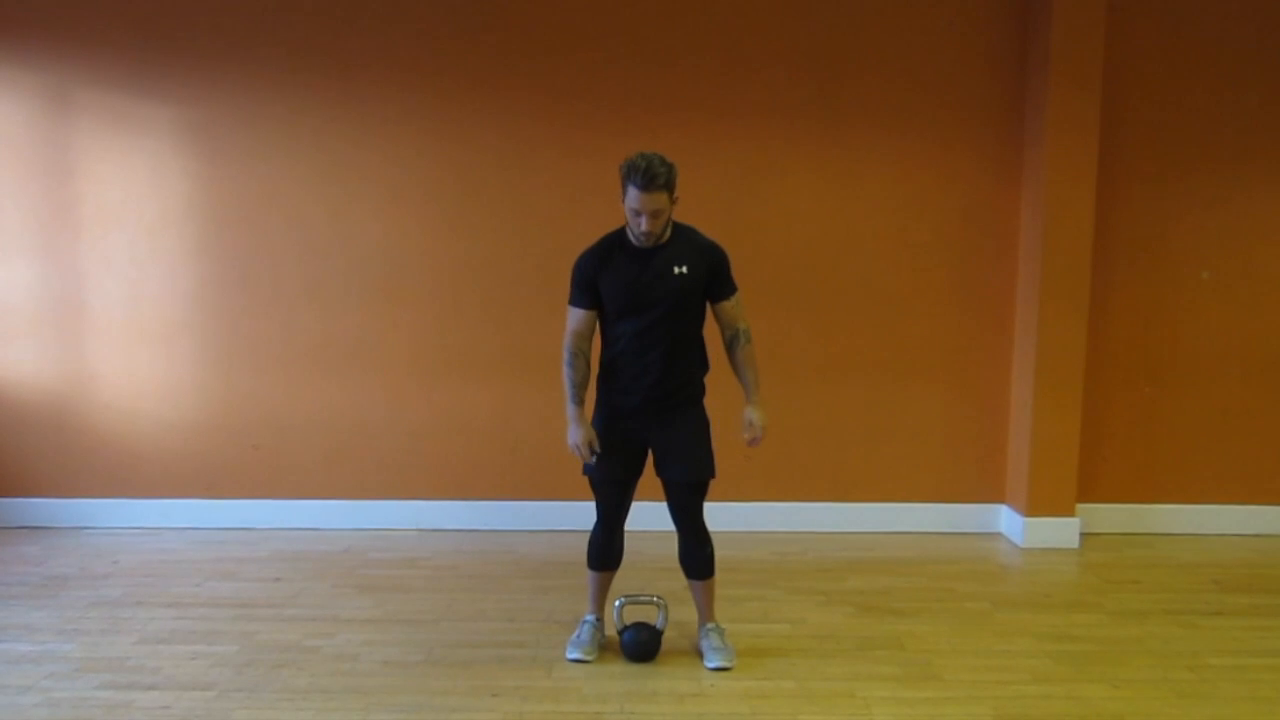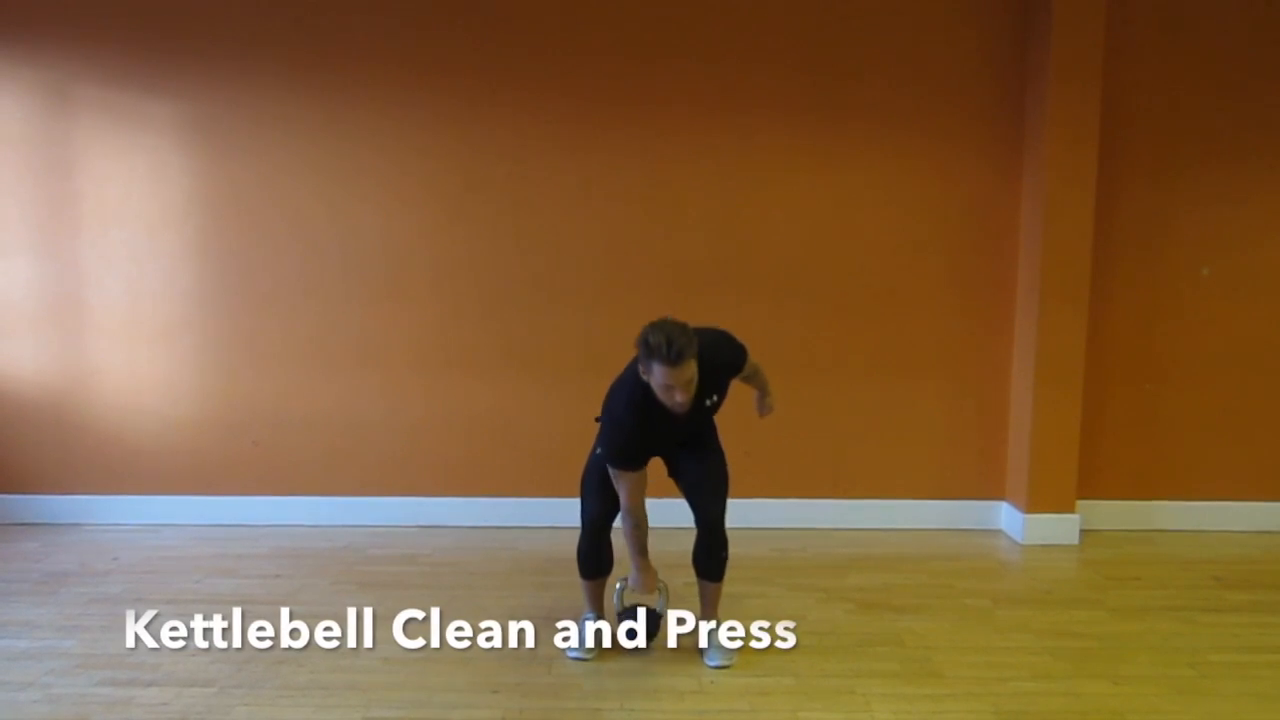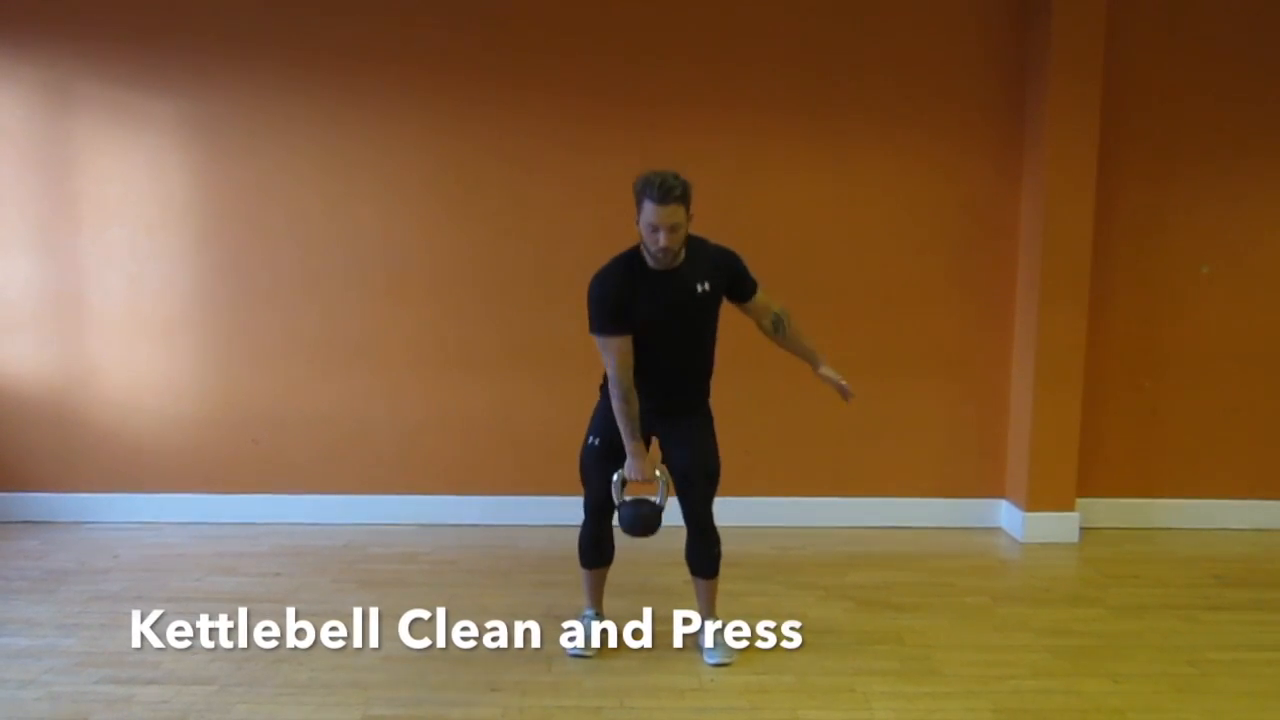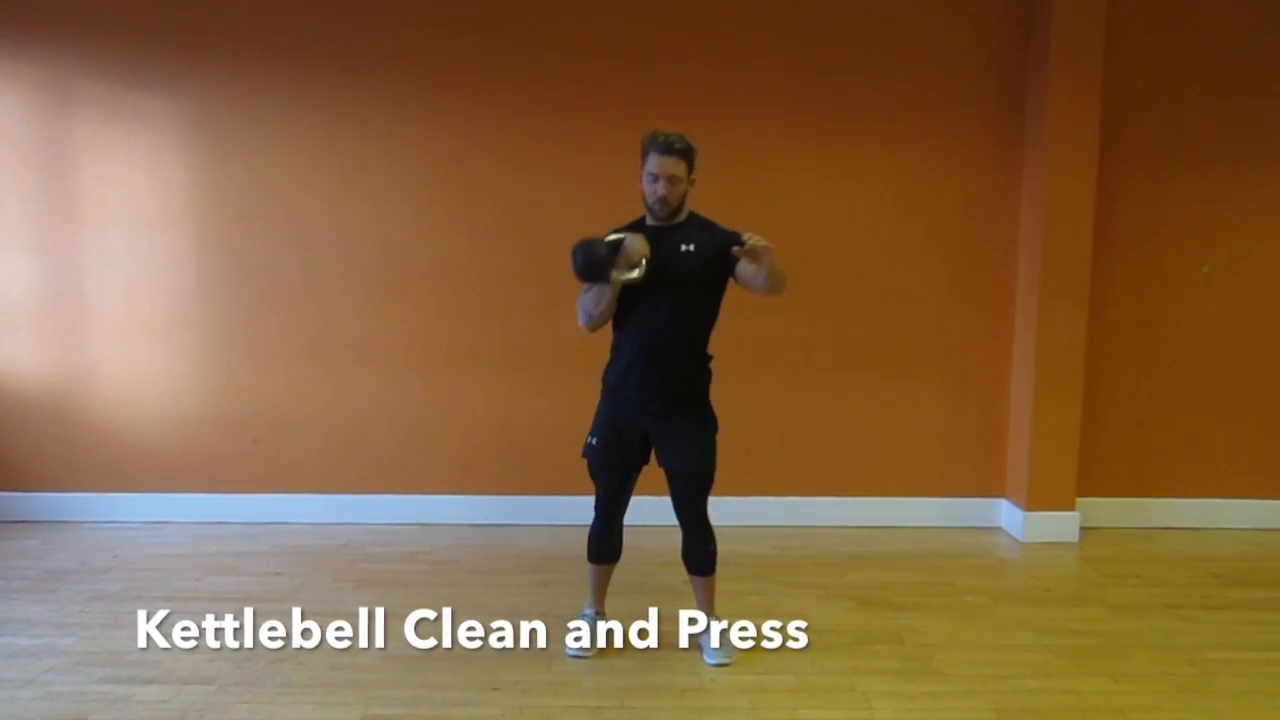
dt=1s
person 1, frame 1
left shoulder: (703, 254)
right shoulder: (597, 259)
left elbow: (735, 328)
right elbow: (576, 340)
left wrist: (752, 400)
right wrist: (576, 415)
left hip: (682, 413)
right hip: (617, 414)
left knee: (689, 520)
right knee: (609, 519)
left ankle: (709, 626)
right ankle: (593, 620)
person 1, frame 2
left shoulder: (718, 350)
right shoulder: (624, 409)
left elbow: (747, 367)
right elbow: (631, 503)
left wrist: (764, 392)
right wrist: (640, 566)
left hip: (695, 434)
right hip: (627, 436)
left knee: (711, 520)
right knee: (595, 519)
left ankle: (709, 625)
right ankle: (593, 618)
person 1, frame 3
left shoulder: (718, 263)
right shoulder: (611, 283)
left elbow: (768, 315)
right elbow: (619, 375)
left wrist: (817, 364)
right wrist: (634, 452)
left hip: (688, 407)
right hip: (625, 408)
left knee: (700, 515)
right knee: (598, 508)
left ankle: (709, 624)
right ankle: (592, 615)
person 1, frame 4
left shoulder: (715, 241)
right shoulder: (621, 239)
left elbow: (773, 285)
right elbow: (588, 319)
left wrist: (762, 259)
right wrist: (617, 270)
left hip: (686, 405)
right hip: (622, 400)
left knee: (692, 516)
right knee: (607, 511)
left ankle: (708, 622)
right ankle: (593, 614)
